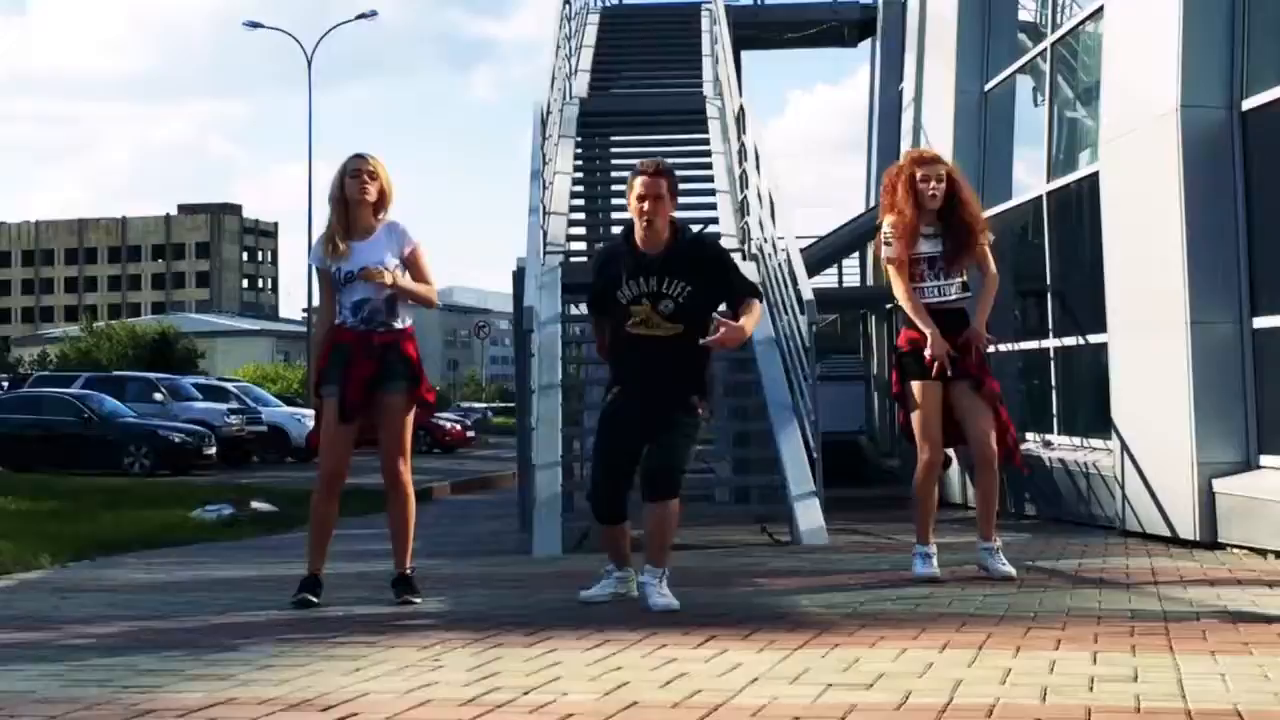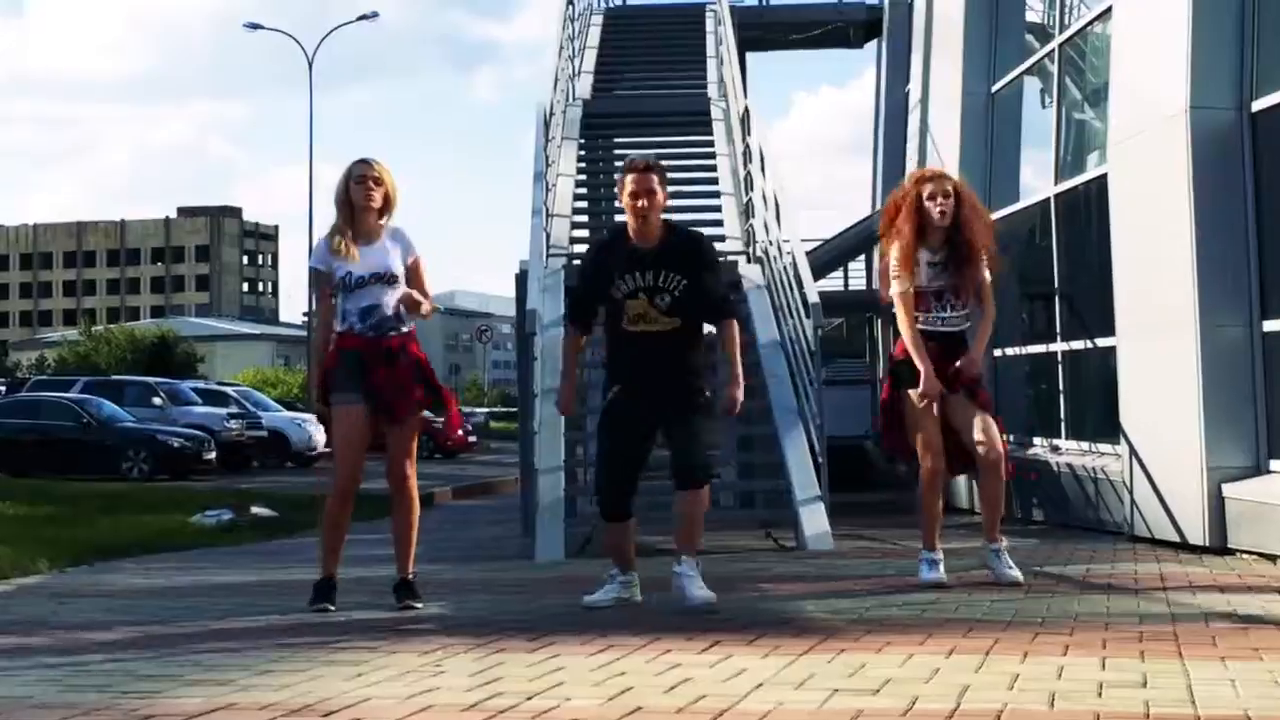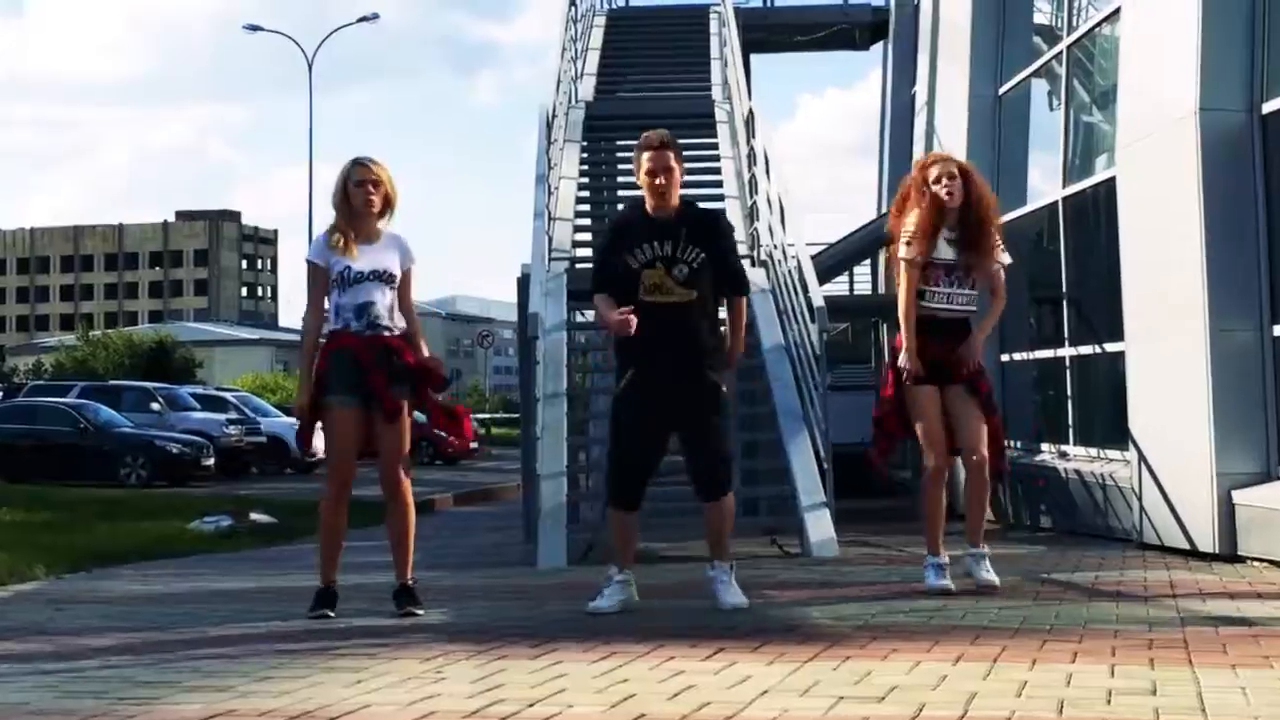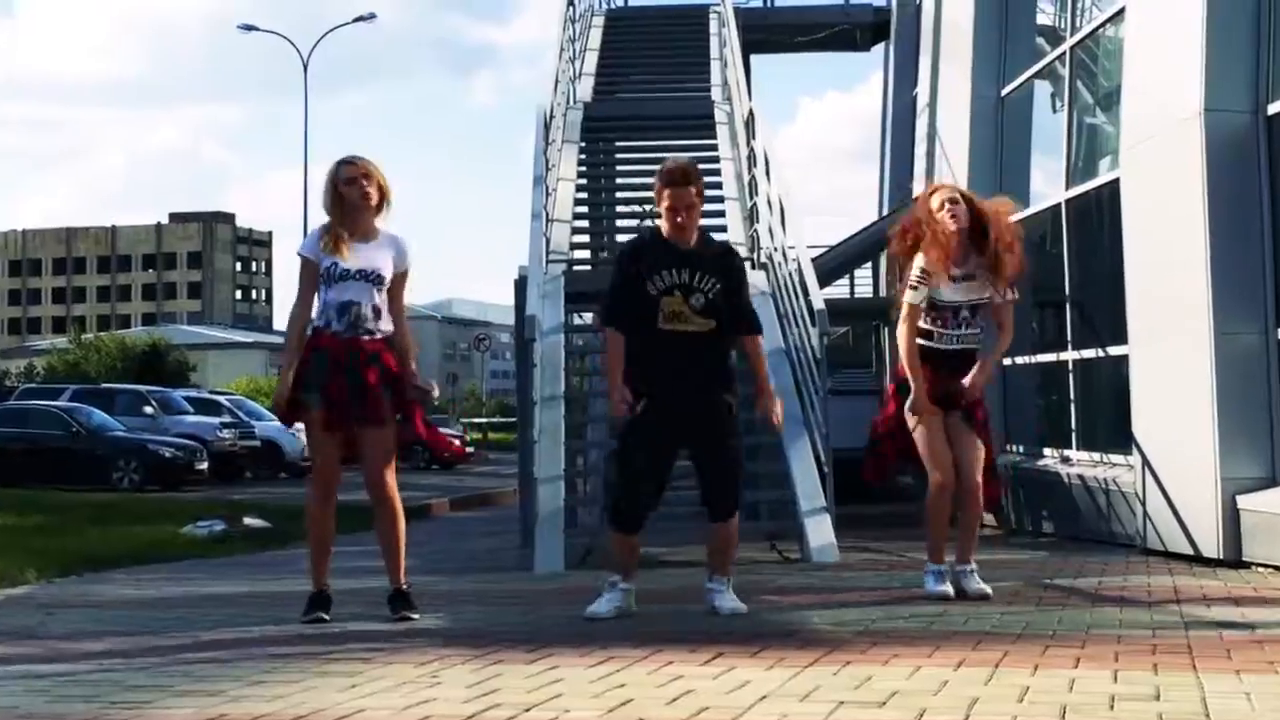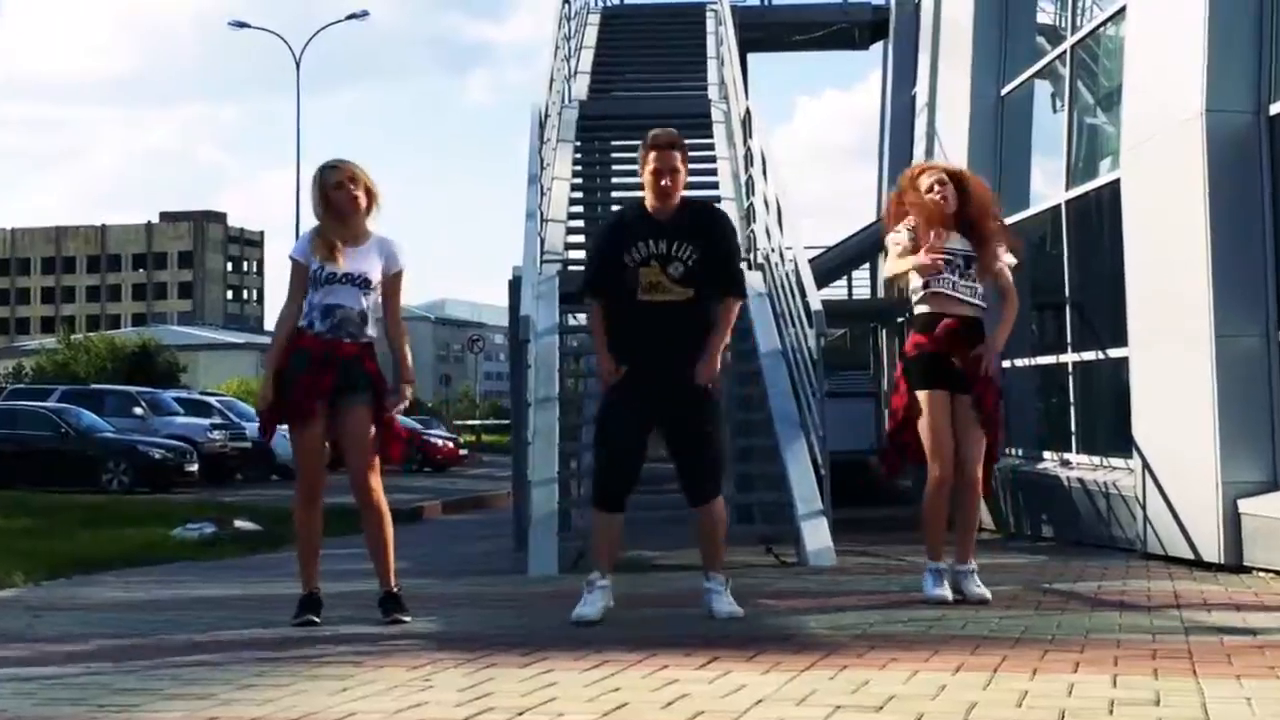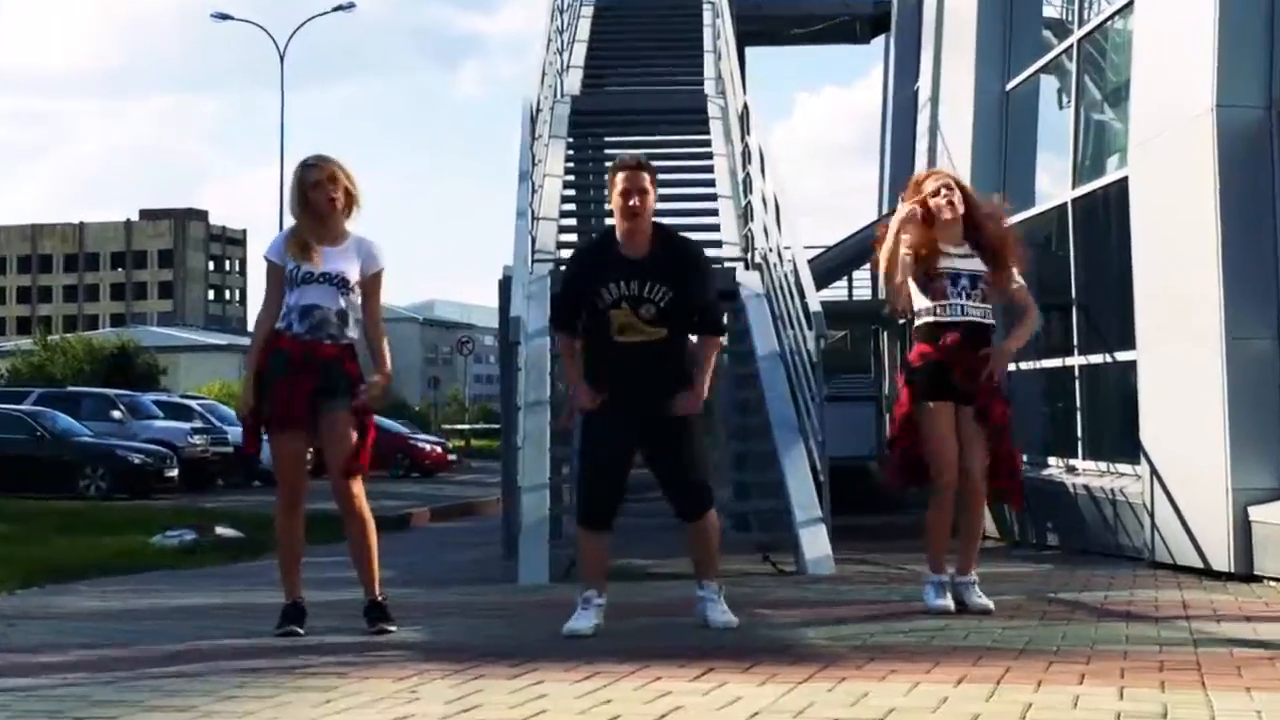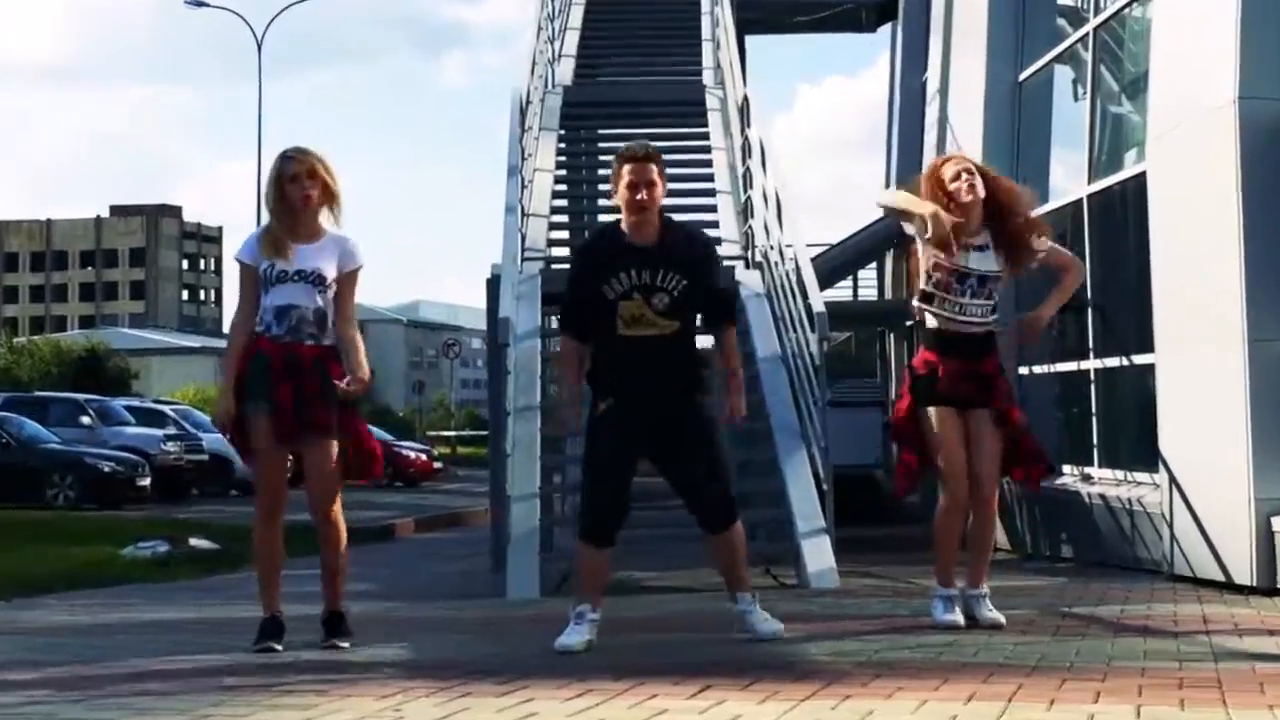
dt=0.2s
person 1, frame 1
left shoulder: (703, 252)
right shoulder: (613, 255)
left elbow: (750, 300)
left wrist: (742, 326)
right wrist: (606, 350)
left hip: (683, 392)
right hip: (628, 389)
left knee: (661, 474)
right knee: (605, 487)
left ankle: (655, 577)
right ankle: (619, 572)
person 1, frame 2
left shoulder: (694, 249)
right shoulder: (604, 253)
left elbow: (724, 316)
right elbow: (579, 318)
left wrist: (735, 375)
right wrist: (568, 376)
left hip: (684, 384)
right hip: (627, 387)
left knee: (693, 465)
right knee: (612, 486)
left ankle: (686, 569)
right ankle: (623, 578)
person 1, frame 3
left shoulder: (711, 226)
right shoulder: (620, 228)
left elbow: (735, 289)
right elbow: (601, 291)
left wrist: (733, 342)
right wrist: (613, 317)
left hip: (699, 371)
right hip: (640, 372)
left knee: (714, 475)
right knee: (624, 478)
left ankle: (721, 574)
right ankle: (622, 580)
person 1, frame 4
left shoulder: (725, 258)
right shoulder: (635, 255)
left elbow: (746, 329)
right elbow: (613, 324)
left wrist: (766, 391)
right wrist: (616, 384)
left hip: (712, 398)
right hip: (651, 399)
left knee: (724, 495)
right knee: (627, 499)
left ankle: (719, 585)
right ankle: (621, 586)
person 1, frame 5
left shoulder: (711, 223)
right shoulder: (619, 227)
left elbow: (733, 293)
right elbow: (595, 294)
left wrist: (714, 350)
right wrist: (603, 353)
left hip: (689, 372)
right hip: (629, 372)
left knee: (704, 477)
right knee: (611, 478)
left ankle: (715, 585)
right ankle: (599, 586)
person 1, frame 6
left shoulder: (685, 256)
right shoulder: (589, 258)
left elbow: (709, 329)
right elbow: (564, 325)
left wrist: (699, 388)
right wrist: (578, 383)
left hip: (669, 399)
right hip: (608, 399)
left knee: (695, 494)
right knee: (596, 501)
left ankle: (709, 594)
right ankle: (591, 603)
person 1, frame 7
left shoulder: (694, 247)
right shoulder: (594, 253)
left elbow: (722, 320)
right elbow: (573, 329)
left wrist: (736, 385)
right wrist: (572, 396)
left hip: (680, 401)
right hip: (614, 404)
left knee: (718, 505)
right knee: (599, 513)
left ankle: (746, 606)
right ankle: (584, 617)
person 2, frame 1
left shoulder: (397, 235)
right shoulder: (326, 245)
left elbow: (430, 295)
right elbow: (326, 313)
left wrist: (398, 282)
right wrist: (316, 373)
left hip: (394, 353)
right hip: (345, 354)
left knee: (396, 471)
right knee: (330, 472)
left ankle: (403, 572)
right ankle: (312, 574)
person 2, frame 2
left shoulder: (401, 241)
right shoulder: (328, 249)
left elbow: (426, 304)
right elbow: (323, 320)
left wrist: (413, 301)
right wrist: (317, 382)
left hip: (401, 358)
right hip: (352, 360)
left knee: (403, 476)
right knee: (345, 477)
left ankle: (405, 578)
right ankle: (326, 579)
person 2, frame 3
left shoulder: (398, 246)
right shoulder: (327, 245)
left elbow: (406, 312)
right elbow: (314, 314)
left wrist: (424, 357)
right wrist: (305, 378)
left hip: (392, 360)
right hip: (343, 359)
left knee: (395, 479)
right knee: (339, 480)
left ankle: (405, 584)
right ankle: (326, 586)
person 2, frame 4
left shoulder: (393, 246)
right shoulder: (321, 242)
left elbow: (397, 317)
right elbow: (302, 309)
left wrist: (411, 374)
right wrist: (287, 372)
left hip: (375, 364)
right hip: (326, 360)
left knee: (382, 482)
right knee: (324, 482)
left ankle: (399, 588)
right ankle: (320, 590)
person 2, frame 5
left shoulder: (385, 250)
right shoulder: (311, 244)
left elbow: (393, 321)
right elbow: (291, 310)
left wrist: (406, 379)
right wrist: (269, 374)
left hip: (357, 365)
right hip: (307, 361)
left knee: (367, 482)
right knee: (310, 484)
left ankle: (390, 590)
right ankle: (310, 592)
person 2, frame 6
left shoulder: (364, 250)
right shoulder: (285, 245)
left elbow: (372, 322)
right elbow: (268, 313)
left wrist: (384, 372)
right wrist: (249, 379)
left hip: (337, 368)
right hip: (285, 364)
left knee: (349, 489)
right knee: (291, 492)
left ankle: (374, 599)
right ankle: (293, 601)
person 2, frame 7
left shoulder: (341, 247)
right shoulder: (260, 244)
left elbow: (345, 321)
right elbow: (244, 317)
left wrist: (359, 371)
right wrist: (227, 386)
left hip: (319, 370)
right hip: (266, 368)
left knee: (325, 503)
right knee: (270, 502)
left ankle: (334, 611)
right ankle: (271, 616)
person 3, frame 1
left shoulder: (964, 226)
right shoulder: (897, 227)
left elbow: (989, 275)
right elbow: (900, 287)
left wrist: (980, 321)
right wrist: (931, 334)
left hip: (962, 342)
right hip: (919, 345)
left knee: (988, 448)
right knee: (930, 454)
left ankle: (988, 545)
right ankle: (924, 549)
person 3, frame 2
left shoulder: (970, 246)
right shoulder: (903, 250)
left elbow: (987, 305)
right elbow: (905, 317)
left wrist: (976, 353)
right wrist: (925, 370)
left hip: (958, 360)
right hip: (915, 363)
left knee: (992, 452)
right knee: (933, 464)
left ankle: (994, 547)
right ankle: (930, 555)
person 3, frame 3
left shoulder: (983, 234)
right shoulder: (917, 228)
left elbow: (998, 296)
right elbow: (906, 294)
left wrist: (978, 340)
right wrist: (906, 352)
left hip: (962, 350)
right hip: (921, 348)
left knee: (979, 455)
right knee: (936, 460)
left ankle: (976, 553)
right ankle: (935, 560)
person 3, frame 4
left shoulder: (994, 264)
right shoulder: (926, 262)
left elbow: (1005, 330)
right elbow: (907, 328)
left wrist: (980, 373)
right wrist: (917, 389)
left hip: (965, 377)
right hip: (923, 376)
left knee: (974, 480)
right knee: (942, 477)
left ankle: (965, 566)
right ankle: (935, 567)
person 3, frame 5
left shoulder: (983, 239)
right shoulder: (914, 233)
left elbow: (1011, 299)
right elbow: (891, 268)
left wrist: (997, 341)
right wrist: (914, 261)
left hip: (973, 355)
right hip: (927, 350)
left knee: (972, 471)
right knee: (942, 468)
left ankle: (964, 568)
right ankle: (934, 568)
person 3, frame 6
left shoulder: (990, 252)
right shoulder: (916, 248)
left elbow: (1029, 310)
right elbow: (888, 279)
left wrist: (1009, 345)
right wrist: (899, 223)
left hip: (978, 366)
right hip: (929, 362)
left knee: (976, 480)
right knee: (946, 480)
left ankle: (965, 578)
right ankle: (936, 579)
person 3, frame 7
left shoulder: (1011, 235)
right shoulder: (934, 226)
left elbow: (1073, 270)
right elbow: (891, 198)
left wrist: (1043, 314)
right wrist: (930, 211)
left hip: (985, 366)
right hip: (937, 368)
left knee: (986, 488)
right knee: (956, 488)
left ankle: (977, 592)
right ankle: (945, 593)
